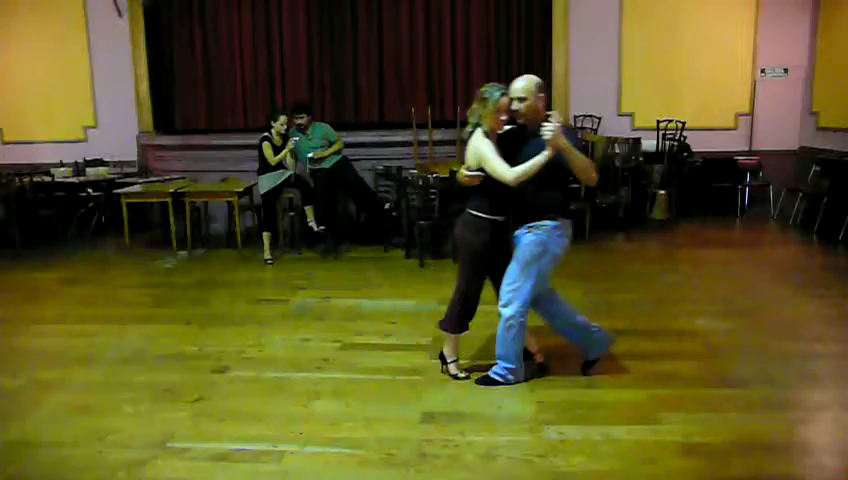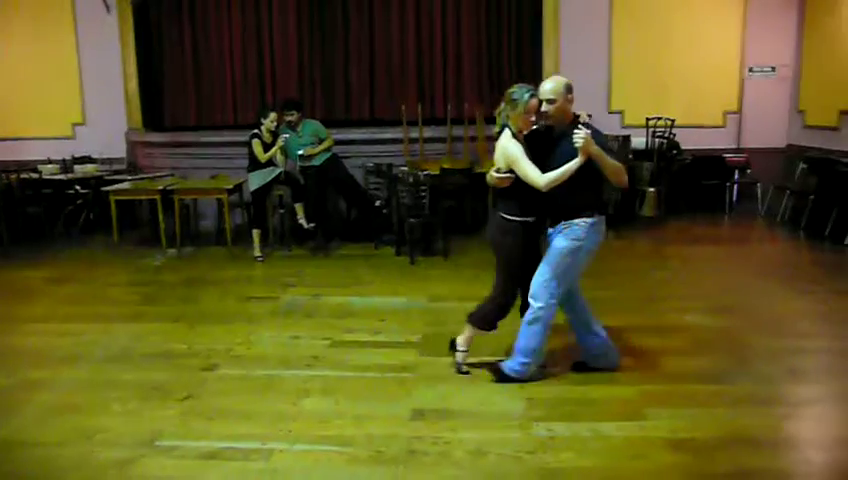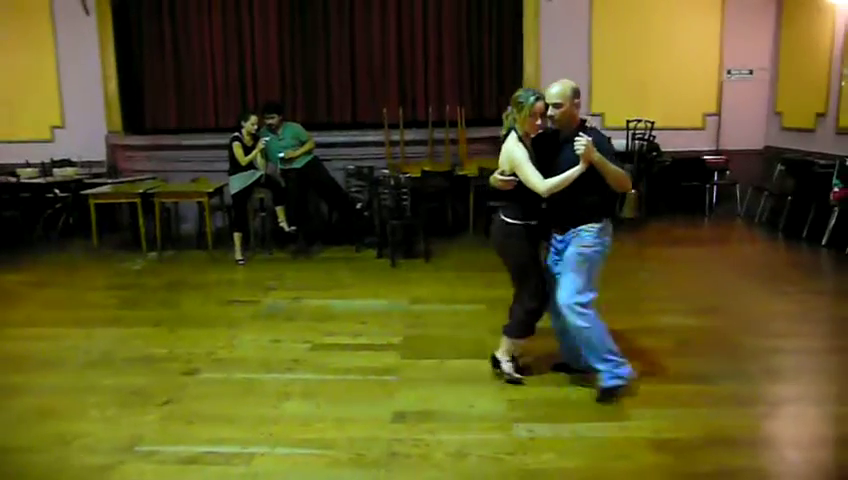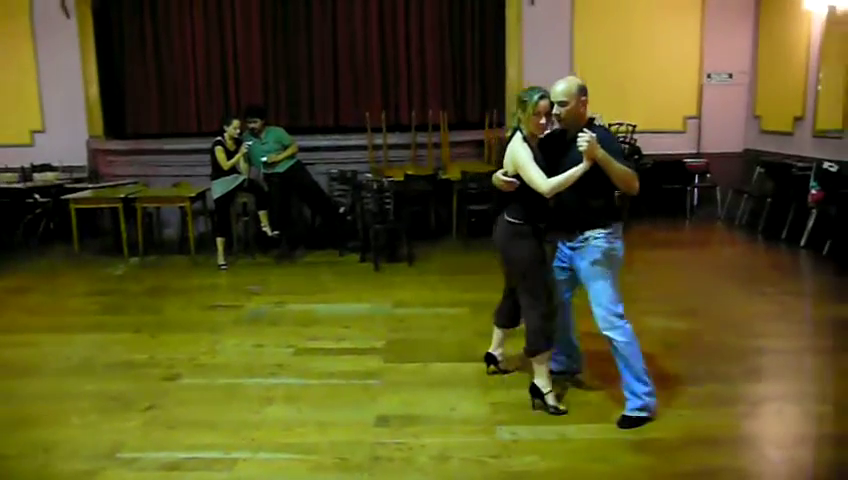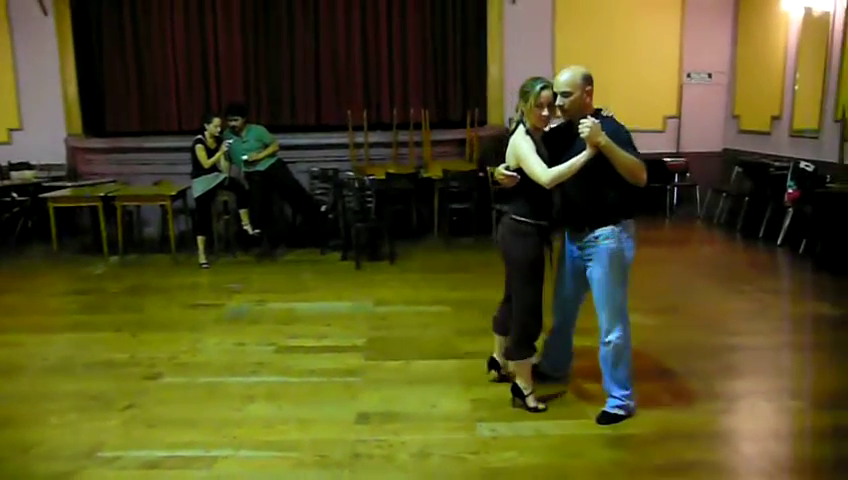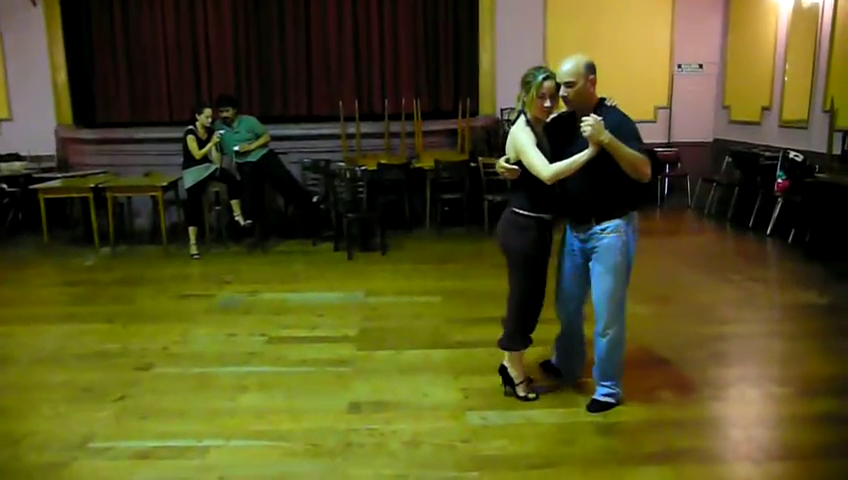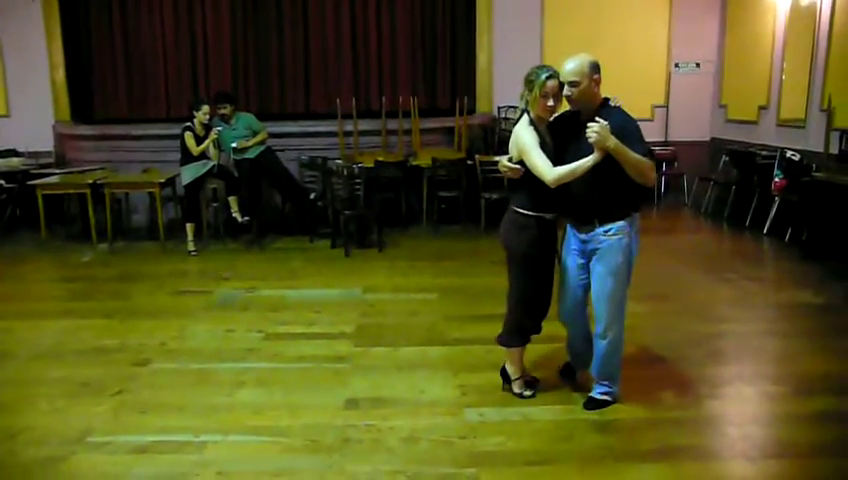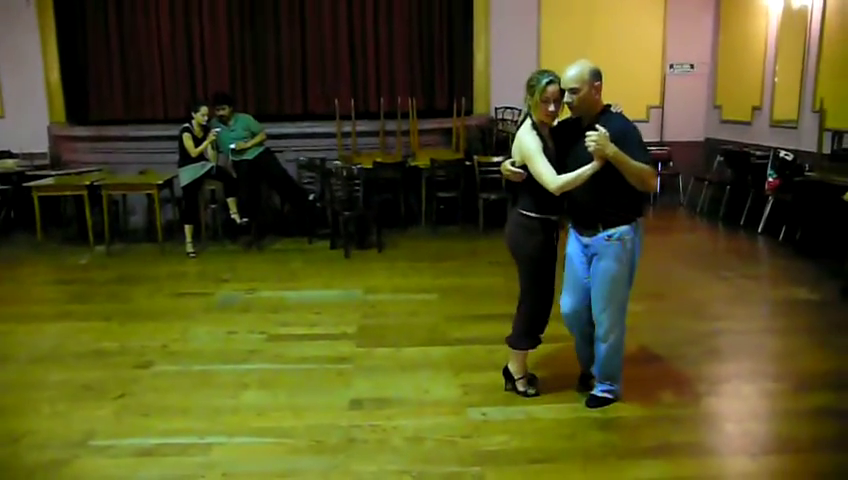
dt=0.3s
person 1, frame 1
left shoulder: (554, 134)
right shoulder: (511, 137)
left elbow: (591, 178)
left wrist: (562, 146)
left hip: (545, 229)
right hip: (526, 228)
left knee: (512, 298)
right knee: (539, 295)
left ankle: (506, 370)
right ankle: (593, 341)
person 1, frame 2
left shoulder: (587, 135)
left elbow: (621, 180)
left wrist: (593, 151)
left hip: (580, 227)
right hip: (559, 227)
left knee: (542, 292)
right knee: (565, 294)
left ankle: (521, 365)
right ankle: (600, 354)
person 1, frame 3
left shoulder: (594, 139)
right shoulder: (546, 141)
left elbow: (624, 185)
left wrist: (594, 158)
right wrist: (499, 177)
left hip: (588, 233)
right hip: (559, 233)
left knee: (573, 301)
right knee: (554, 298)
left ankle: (615, 372)
right ankle: (579, 358)
person 1, frame 4
left shoulder: (602, 138)
right shoulder: (552, 141)
left elbow: (632, 186)
left wrist: (598, 155)
right wrist: (501, 178)
left hip: (597, 239)
right hip: (565, 239)
left knee: (610, 318)
right knee: (554, 302)
left ankle: (641, 400)
right ankle: (564, 361)
person 1, frame 5
left shoulder: (610, 129)
right shoulder: (558, 135)
left elbow: (640, 177)
left wrist: (602, 143)
right wrist: (505, 172)
left hip: (608, 237)
right hip: (574, 236)
left knee: (611, 320)
right knee: (563, 308)
left ankle: (621, 399)
right ankle: (554, 366)
person 1, frame 6
left shoulder: (615, 120)
right shoulder: (560, 125)
left elbow: (644, 173)
left wrist: (606, 139)
right wrist: (507, 164)
left hip: (611, 230)
right hip: (575, 229)
left knee: (608, 314)
right knee: (567, 305)
left ankle: (609, 388)
right ankle: (567, 365)
person 1, frame 7
left shoulder: (619, 121)
right shoulder: (563, 123)
left elbow: (649, 177)
left wrist: (611, 144)
right wrist: (510, 164)
left hip: (612, 232)
right hip: (576, 230)
left knee: (606, 315)
right knee: (570, 307)
left ankle: (605, 386)
right ankle: (579, 359)
person 1, frame 8
left shoulder: (621, 128)
right shoulder: (565, 130)
left elbow: (649, 183)
left wrist: (611, 152)
right wrist: (513, 167)
left hip: (615, 236)
right hip: (579, 234)
left knee: (607, 317)
right knee: (571, 309)
left ankle: (607, 385)
right ankle: (589, 364)
person 2, frame 1
left shoulder: (493, 138)
right shoulder: (481, 143)
right elbow: (511, 176)
right wrist: (549, 152)
left hip: (495, 226)
right hip: (476, 227)
right knee: (468, 292)
left ankle: (528, 347)
right ankle: (448, 356)
person 2, frame 2
left shoulder: (519, 139)
right shoulder: (510, 145)
right elbow: (543, 182)
right wrist: (581, 158)
left hip: (523, 226)
right hip: (509, 228)
right knee: (505, 294)
right ankle: (461, 343)
person 2, frame 3
left shoulder: (525, 141)
right shoulder: (515, 148)
right elbow: (543, 187)
right wrist: (582, 166)
left hip: (521, 228)
right hip: (513, 231)
left knee: (529, 291)
right knee: (535, 295)
left ankle: (510, 350)
right ankle: (502, 355)
person 2, frame 4
left shoulder: (534, 142)
right shoulder: (519, 147)
right elbow: (546, 187)
right wrist: (585, 163)
left hip: (521, 230)
right hip: (518, 232)
left knee: (516, 293)
right knee: (541, 303)
left ankle: (495, 352)
right ankle: (541, 385)
person 2, frame 5
left shoulder: (541, 136)
right shoulder: (521, 141)
right elbow: (547, 179)
right wrist: (588, 152)
left hip: (527, 230)
right hip: (521, 232)
left knee: (515, 299)
right knee: (527, 308)
left ankle: (498, 358)
right ankle: (523, 387)
person 2, frame 6
left shoulder: (545, 127)
right shoulder: (522, 132)
right elbow: (547, 174)
right wrist: (592, 150)
left hip: (535, 224)
right hip: (521, 225)
left knee: (530, 297)
right knee: (523, 299)
left ankle: (509, 364)
right ankle: (515, 377)
person 2, frame 7
left shoulder: (549, 126)
right shoulder: (525, 133)
right elbow: (552, 177)
right wrist: (596, 155)
left hip: (542, 225)
right hip: (523, 226)
left knee: (539, 298)
right knee: (523, 299)
left ankle: (516, 368)
right ankle: (513, 373)
person 2, frame 8
left shoulder: (552, 131)
right shoulder: (528, 137)
right elbow: (554, 184)
right wrist: (597, 163)
left hip: (542, 226)
right hip: (529, 227)
left knee: (539, 299)
right knee: (534, 300)
left ankle: (516, 368)
right ankle: (516, 373)
person 3, frame 1
left shoulder: (285, 137)
right shoulder: (266, 139)
left elbow: (289, 161)
right elbow: (273, 161)
left wrist: (293, 172)
right wrist: (287, 149)
left hip: (282, 172)
right hip: (267, 177)
left knee: (306, 185)
right knee: (269, 212)
left ankle: (311, 221)
right ankle: (266, 250)
person 3, frame 2
left shoulder: (275, 134)
right shoulder: (255, 136)
left elbow: (278, 157)
right elbow: (262, 158)
left wrist: (282, 170)
right wrist: (277, 147)
left hip: (272, 170)
right hip: (257, 174)
left knee: (296, 182)
right knee: (259, 210)
left ankle: (301, 218)
right ankle: (256, 248)
person 3, frame 3
left shoulder: (255, 137)
right shoulder: (236, 139)
left elbow: (259, 160)
right elbow: (243, 161)
right wrist: (257, 149)
left hip: (253, 172)
right hip: (238, 177)
left knee: (277, 185)
right knee: (240, 212)
left ankle: (282, 221)
right ankle: (238, 251)
person 3, frame 4
left shoulder: (238, 141)
right shoulder: (218, 144)
left elbow: (242, 166)
right elbow: (226, 166)
right wrist: (240, 154)
left hip: (235, 177)
right hip: (221, 182)
left knee: (260, 190)
right knee: (222, 217)
left ankle: (265, 226)
right ankle: (220, 256)
person 3, frame 5
left shoulder: (218, 140)
right shoulder: (199, 142)
left elbow: (223, 165)
right elbow: (206, 164)
right wrist: (221, 152)
left hip: (216, 175)
right hip: (201, 180)
left knee: (241, 189)
right knee: (203, 216)
left ankle: (246, 224)
right ankle: (201, 254)
person 3, frame 6
left shoulder: (209, 130)
right shoulder: (190, 132)
left elbow: (214, 157)
right elbow: (197, 155)
right wrist: (212, 143)
left hip: (207, 166)
right hip: (192, 170)
left knee: (233, 180)
right knee: (194, 206)
left ankle: (238, 215)
right ankle: (193, 244)
person 3, frame 7
left shoulder: (208, 128)
right shoulder: (188, 129)
left elbow: (212, 154)
right elbow: (195, 152)
right wrist: (210, 140)
left hip: (205, 163)
right hip: (190, 167)
left knee: (230, 177)
right knee: (192, 203)
left ankle: (235, 212)
right ankle: (190, 241)
person 3, frame 8
left shoulder: (206, 129)
right shoulder: (186, 130)
left elbow: (210, 154)
right elbow: (193, 153)
right wrist: (208, 141)
left hip: (203, 164)
right hip: (188, 169)
left knee: (229, 178)
right knee: (190, 204)
left ankle: (234, 214)
right ankle: (189, 242)
person 4, frame 1
left shoulder: (322, 128)
right shoulder: (292, 134)
left elbow: (340, 143)
left wrist: (325, 153)
left hip: (337, 163)
right hip: (318, 172)
left knee: (360, 190)
right knee: (325, 206)
left ankle: (385, 217)
right ankle: (336, 237)
person 4, frame 2
left shoulder: (312, 125)
right shoulder: (282, 131)
left elbow: (330, 140)
left wrist: (315, 150)
left hip: (327, 160)
right hip: (308, 169)
left knee: (350, 187)
right knee: (315, 204)
left ankle: (374, 214)
right ankle: (327, 234)
person 4, frame 3
left shoulder: (294, 128)
right shoulder: (263, 134)
left elbow: (311, 143)
left wrist: (296, 153)
left hip: (308, 163)
right hip: (290, 172)
left knee: (332, 190)
right knee: (296, 206)
left ankle: (355, 217)
right ankle: (308, 237)
person 4, frame 4
left shoulder: (276, 132)
right shoulder: (246, 138)
left elbow: (294, 147)
left wrist: (279, 157)
left hip: (291, 167)
right hip: (273, 176)
left knee: (315, 195)
right knee: (279, 210)
left ankle: (338, 222)
right ankle: (292, 241)
person 4, frame 5
left shoulder: (257, 130)
right shoulder: (227, 136)
left elbow: (275, 145)
left wrist: (260, 155)
left hip: (272, 165)
right hip: (254, 174)
left knee: (296, 192)
right knee: (261, 209)
left ankle: (320, 221)
right ankle: (272, 240)
person 4, frame 6
left shoulder: (248, 121)
right shoulder: (218, 127)
left elbow: (267, 136)
left wrist: (251, 146)
left hip: (263, 156)
right hip: (245, 165)
left knee: (287, 183)
right knee: (252, 200)
left ankle: (312, 210)
right ankle: (263, 231)
person 4, frame 7
left shoulder: (246, 118)
right shoulder: (216, 124)
left elbow: (264, 133)
left wrist: (249, 143)
left hip: (261, 153)
right hip: (243, 161)
left knee: (284, 179)
right knee: (250, 195)
left ankle: (308, 207)
right ankle: (259, 227)
person 4, frame 8
left shoulder: (244, 119)
right shoulder: (214, 125)
left elbow: (263, 134)
left wrist: (247, 144)
left hip: (259, 154)
right hip: (241, 162)
left knee: (283, 180)
right knee: (248, 196)
left ankle: (306, 207)
right ankle: (257, 228)
